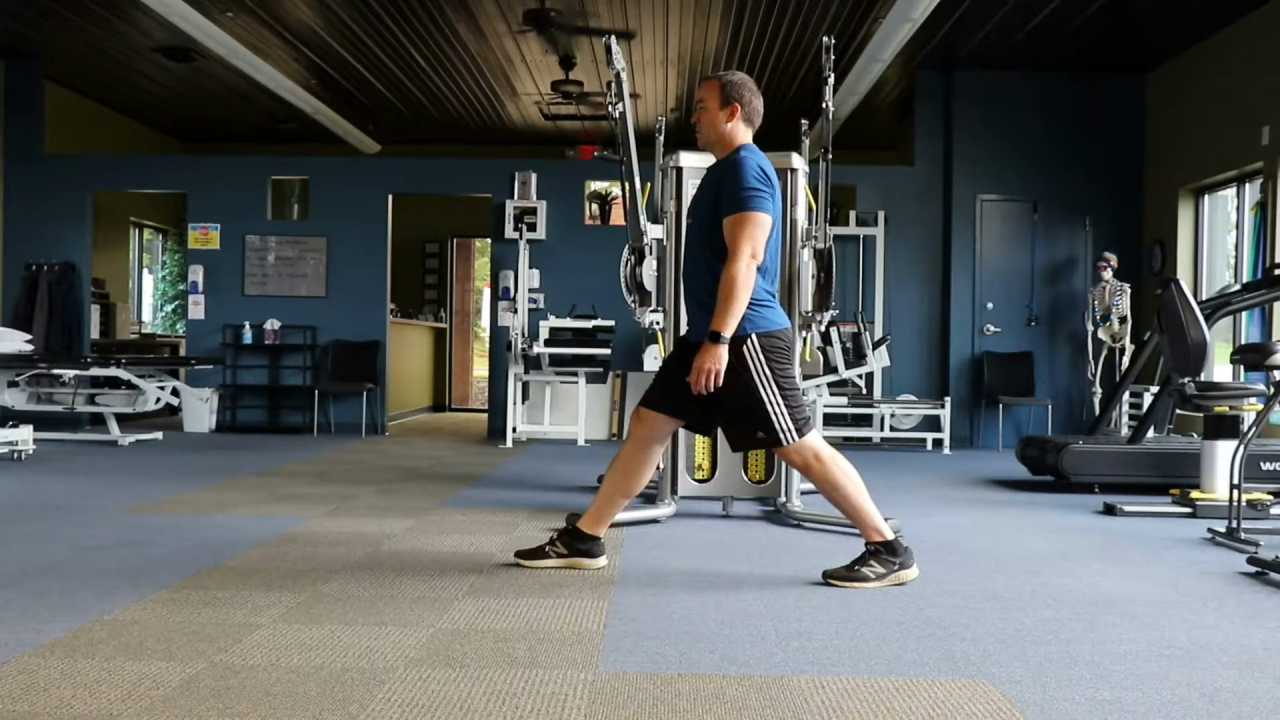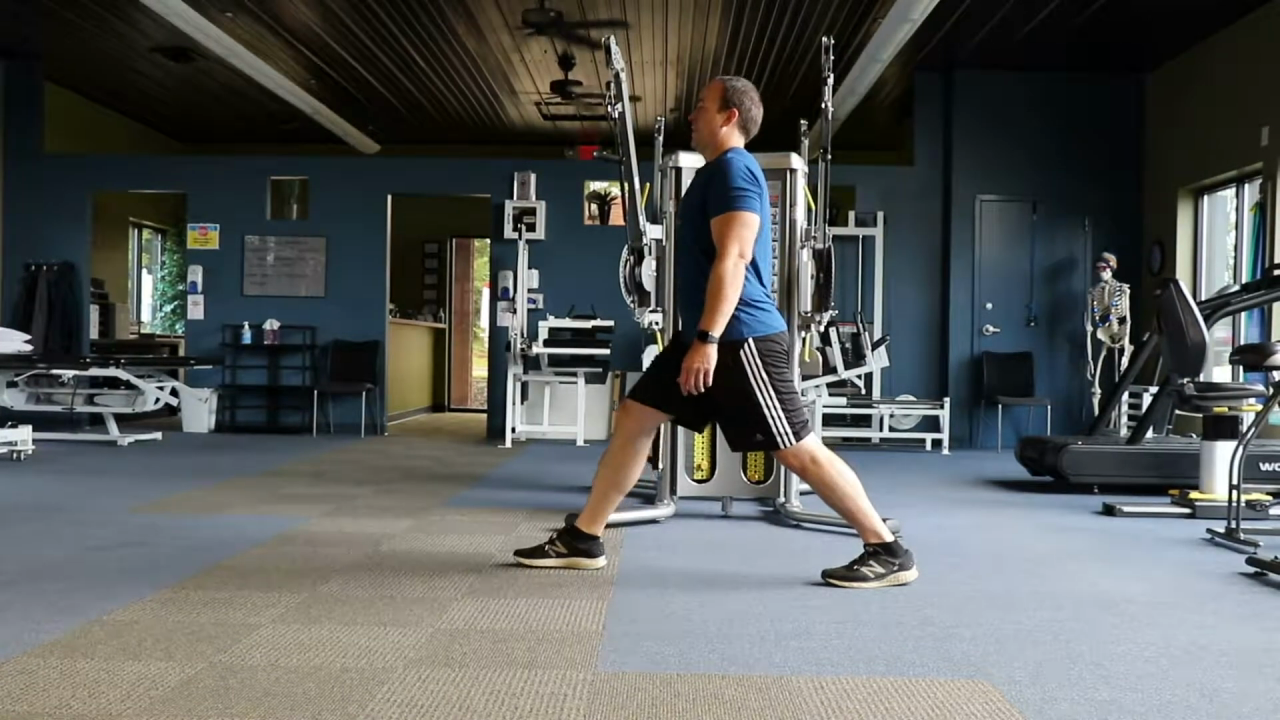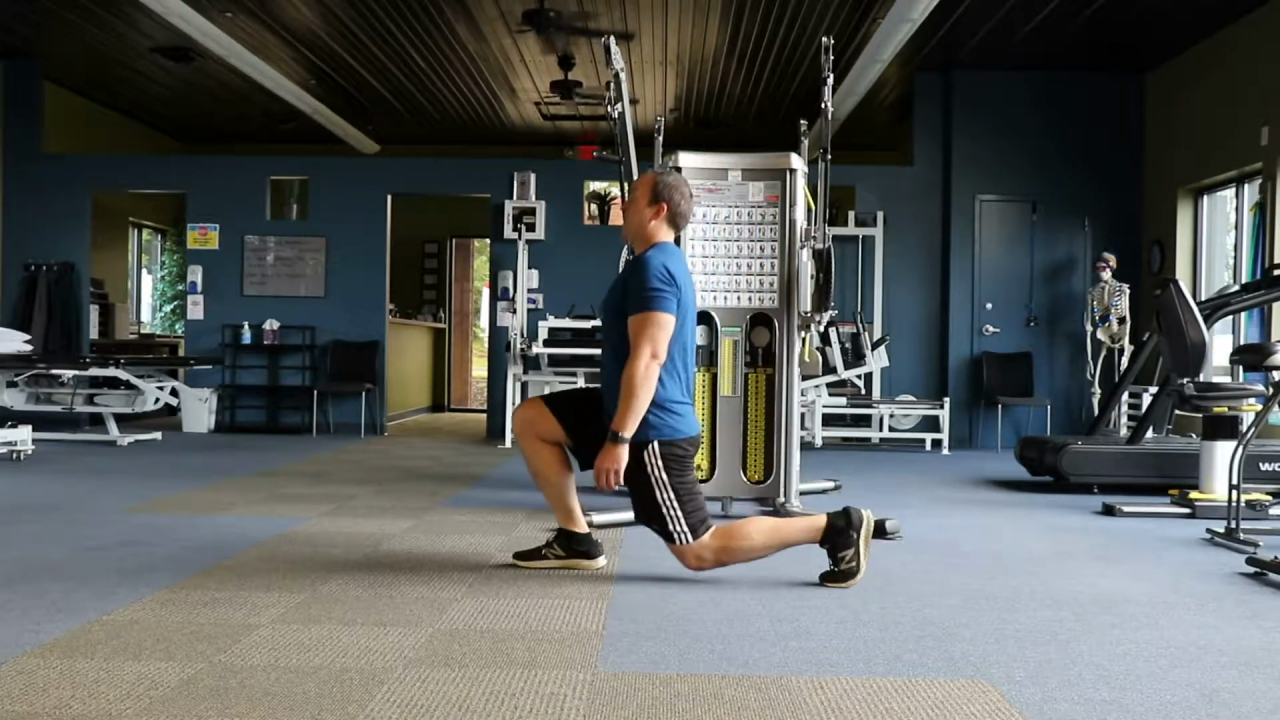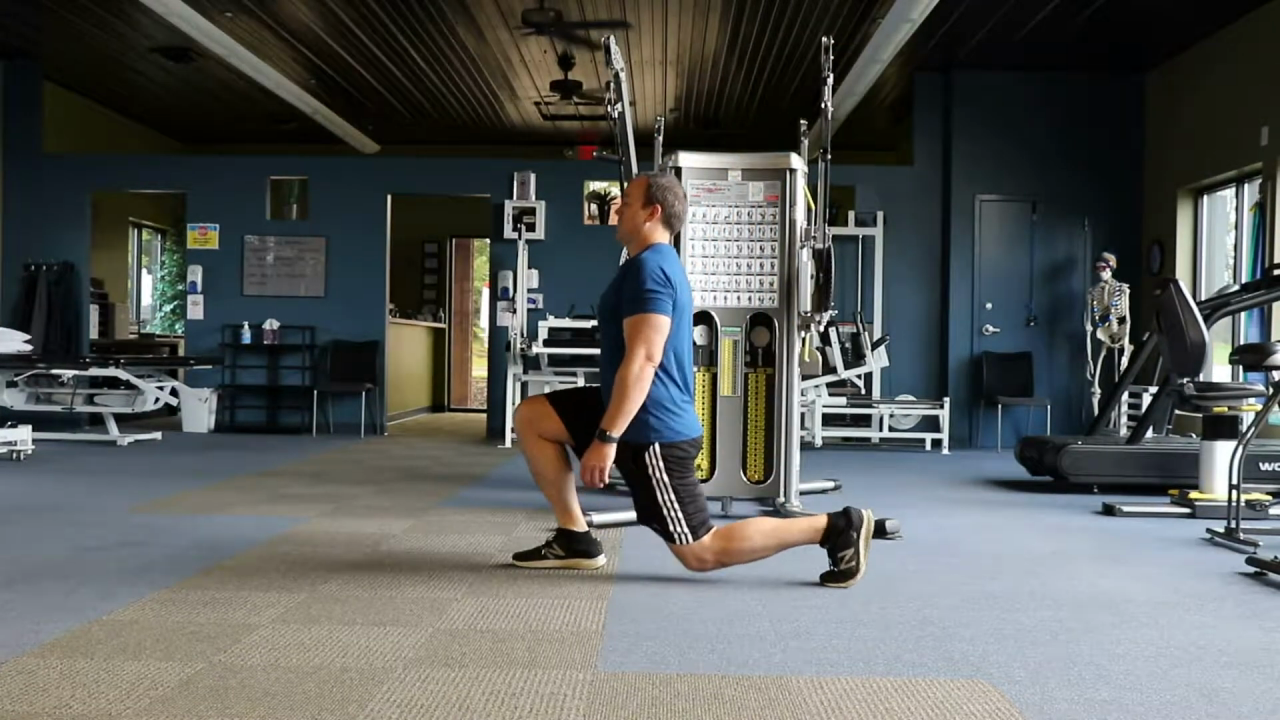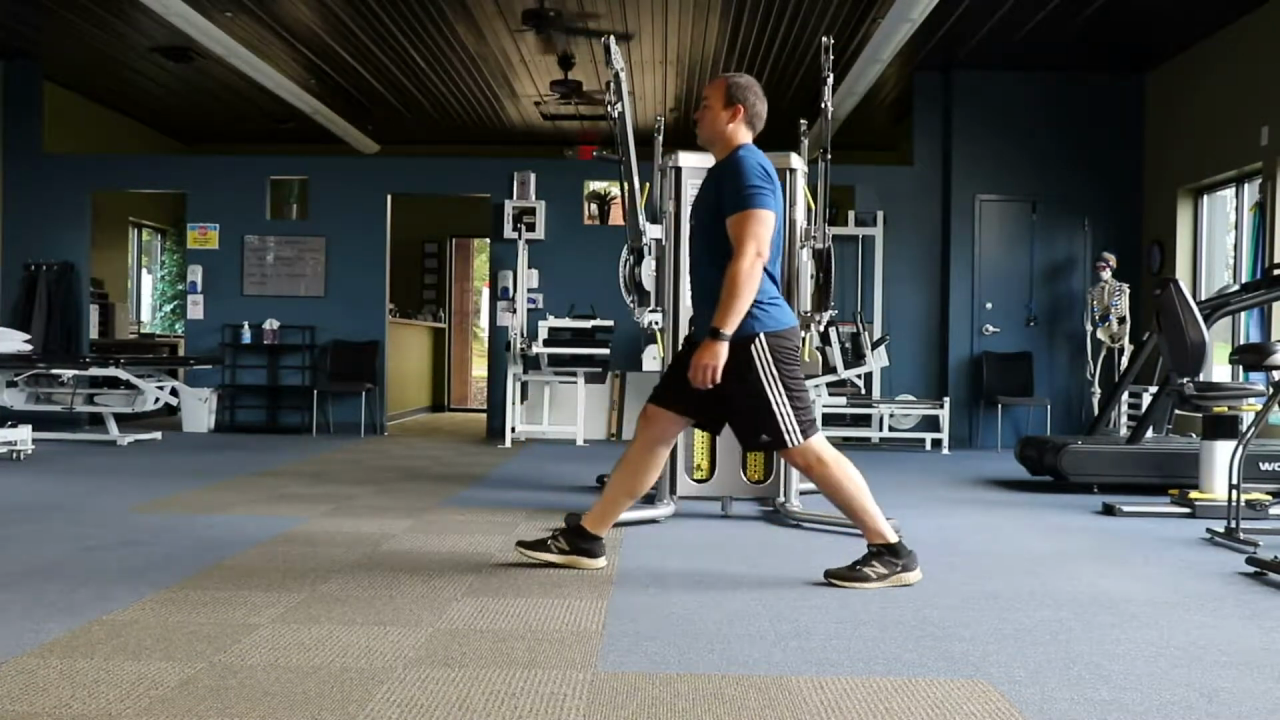
dt=1s
person 1, frame 1
left shoulder: (745, 167)
right shoulder: (727, 170)
left elbow: (745, 258)
left wrist: (719, 341)
left hip: (745, 337)
right hip: (711, 334)
left knee: (800, 446)
right knee: (647, 425)
left ankle: (890, 550)
right ankle: (583, 540)
person 1, frame 2
left shoulder: (733, 168)
right shoulder: (719, 172)
left elbow: (733, 258)
left wrist: (707, 339)
left hip: (741, 337)
right hip: (712, 335)
left knee: (797, 449)
right knee: (633, 418)
left ankle: (888, 551)
right ankle: (583, 539)
person 1, frame 3
left shoulder: (651, 265)
right shoulder: (659, 262)
left elbow: (648, 358)
left wrist: (618, 439)
left hip: (652, 428)
right hip: (640, 417)
left knee: (701, 552)
right knee: (529, 419)
left ankle: (837, 527)
right ankle: (576, 540)
person 1, frame 4
left shoulder: (648, 266)
right shoulder: (656, 263)
left elbow: (643, 360)
left wrist: (607, 438)
right wrist: (610, 426)
left hip: (654, 427)
right hip: (641, 416)
left knee: (699, 553)
right knee: (531, 417)
left ankle: (839, 527)
right ankle: (576, 539)
person 1, frame 5
left shoulder: (746, 166)
right shoulder: (729, 170)
left elbow: (751, 256)
left wrist: (719, 335)
left hip: (753, 334)
right hip: (727, 335)
left knee: (803, 447)
right knee: (654, 425)
left ankle: (892, 552)
right ankle: (584, 540)
